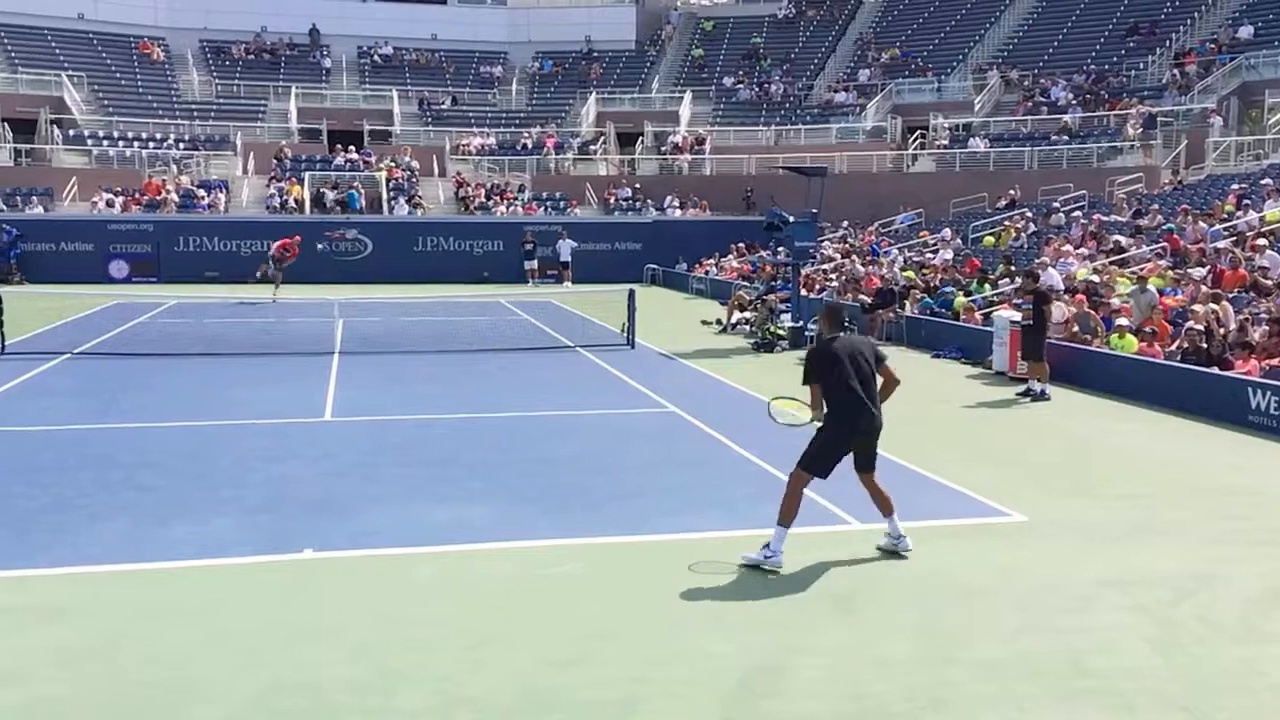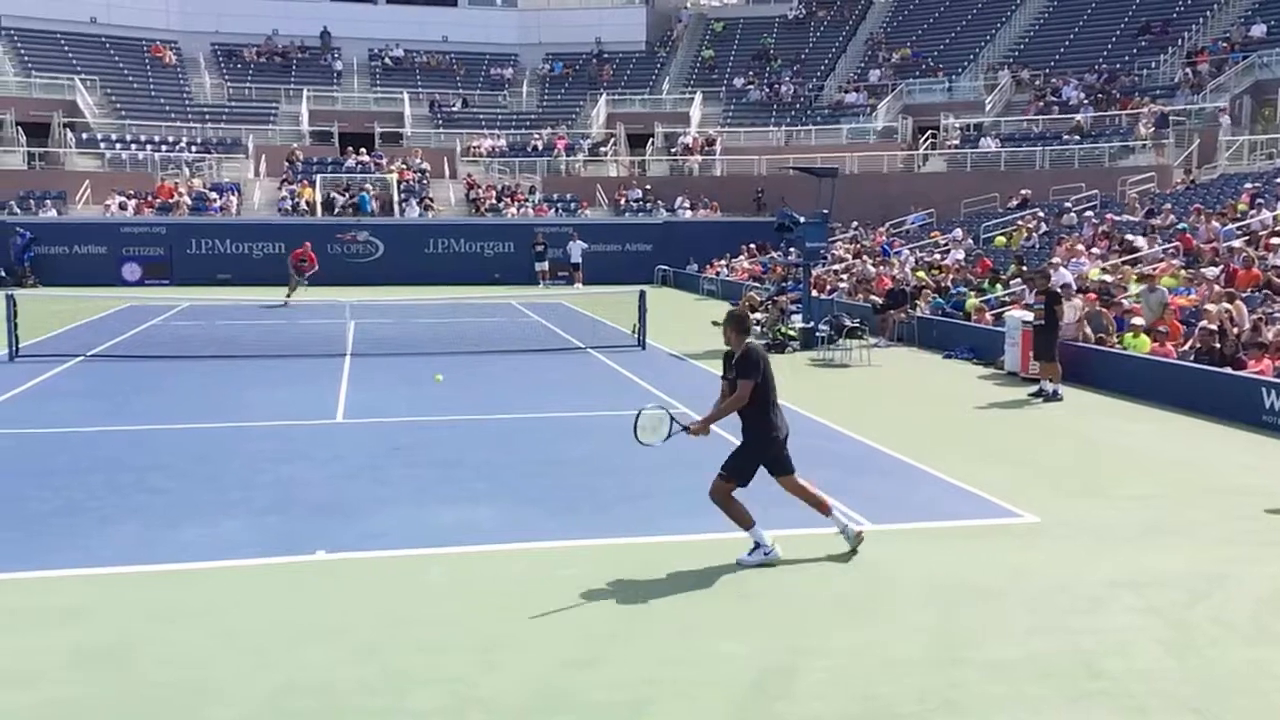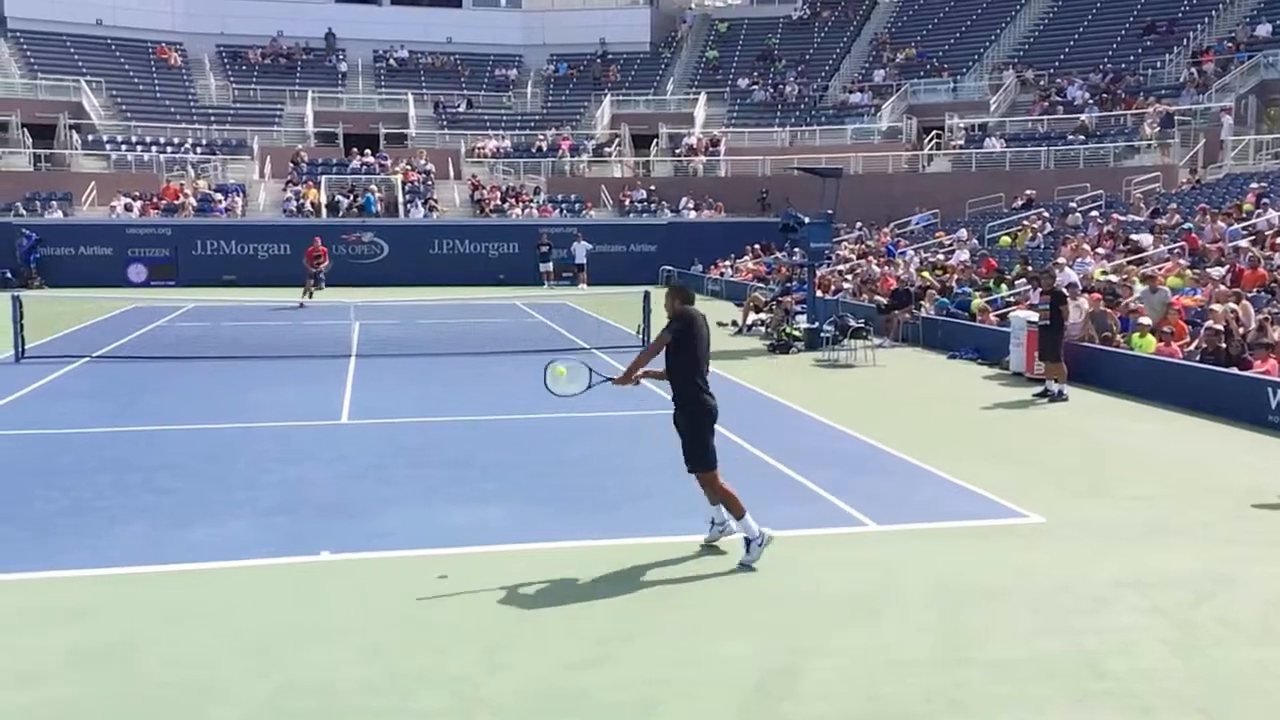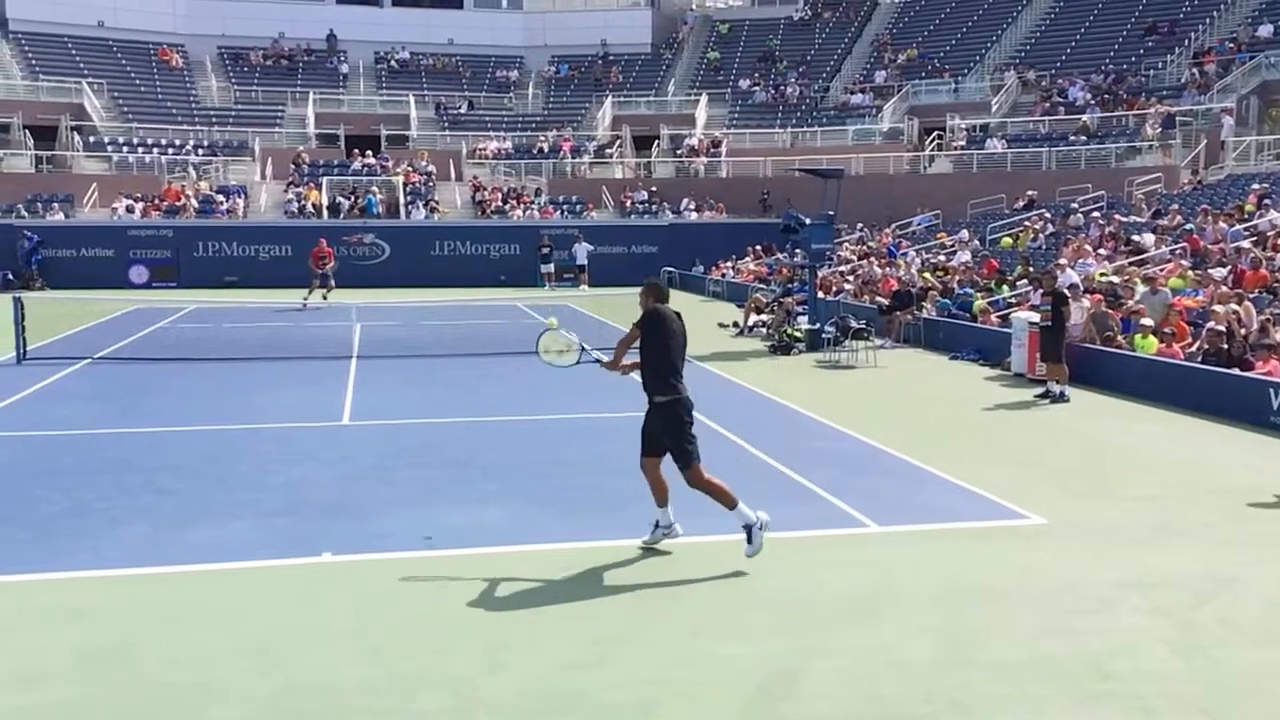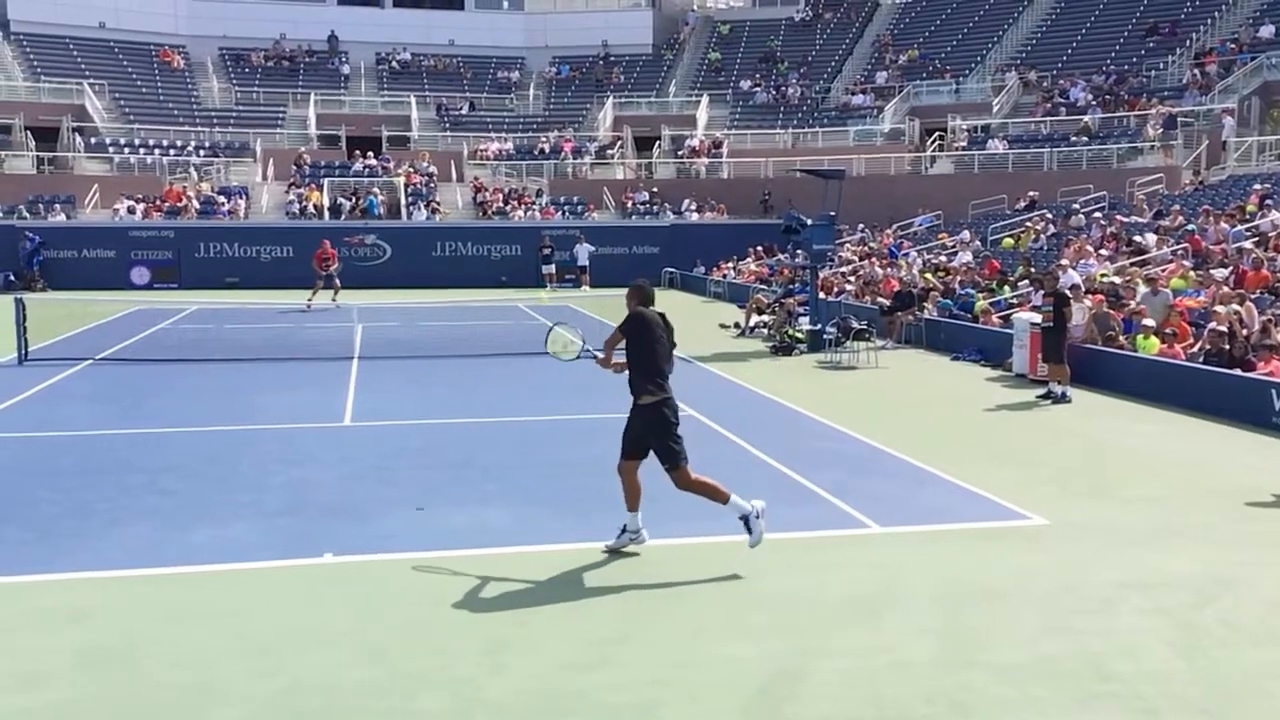
dt=0.3s
person 1, frame 1
left shoulder: (817, 352)
right shoulder: (865, 344)
left elbow: (816, 405)
right elbow: (892, 380)
left wrist: (820, 415)
left hip: (841, 425)
right hip: (871, 423)
left knee: (797, 481)
right knee: (868, 480)
left ankle: (773, 551)
right ankle: (897, 536)
person 1, frame 2
left shoulder: (749, 353)
right shoulder: (732, 357)
left elbow: (741, 398)
right elbow: (726, 396)
left wrist: (707, 420)
right wrist: (708, 418)
left hip: (760, 436)
right hip: (772, 432)
left knee: (718, 491)
right knee: (794, 485)
left ankle: (764, 546)
right ankle: (846, 527)
person 1, frame 3
left shoulder: (686, 316)
right shoulder: (693, 322)
left elbow: (653, 349)
right elbow: (676, 371)
left wrist: (628, 374)
right wrist: (642, 374)
left hip: (694, 408)
right hip: (689, 406)
left knee: (709, 479)
right knee: (707, 472)
left ankle: (755, 535)
right ankle: (721, 521)
person 1, frame 4
left shoulder: (655, 314)
right shoulder: (673, 321)
left elbow: (625, 343)
left wrist: (615, 362)
right wrist: (636, 365)
left hip: (671, 406)
right hip: (660, 405)
left knee: (695, 476)
right knee: (648, 465)
left ankle: (752, 521)
right ankle: (666, 523)
person 1, frame 5
left shoulder: (638, 316)
right shoulder: (663, 323)
left elbow: (610, 343)
left wrist: (607, 360)
right wrist: (629, 364)
left hip: (657, 408)
right hip: (644, 407)
left knee: (683, 479)
right knee: (626, 468)
left ankle: (747, 511)
right ankle: (633, 529)
